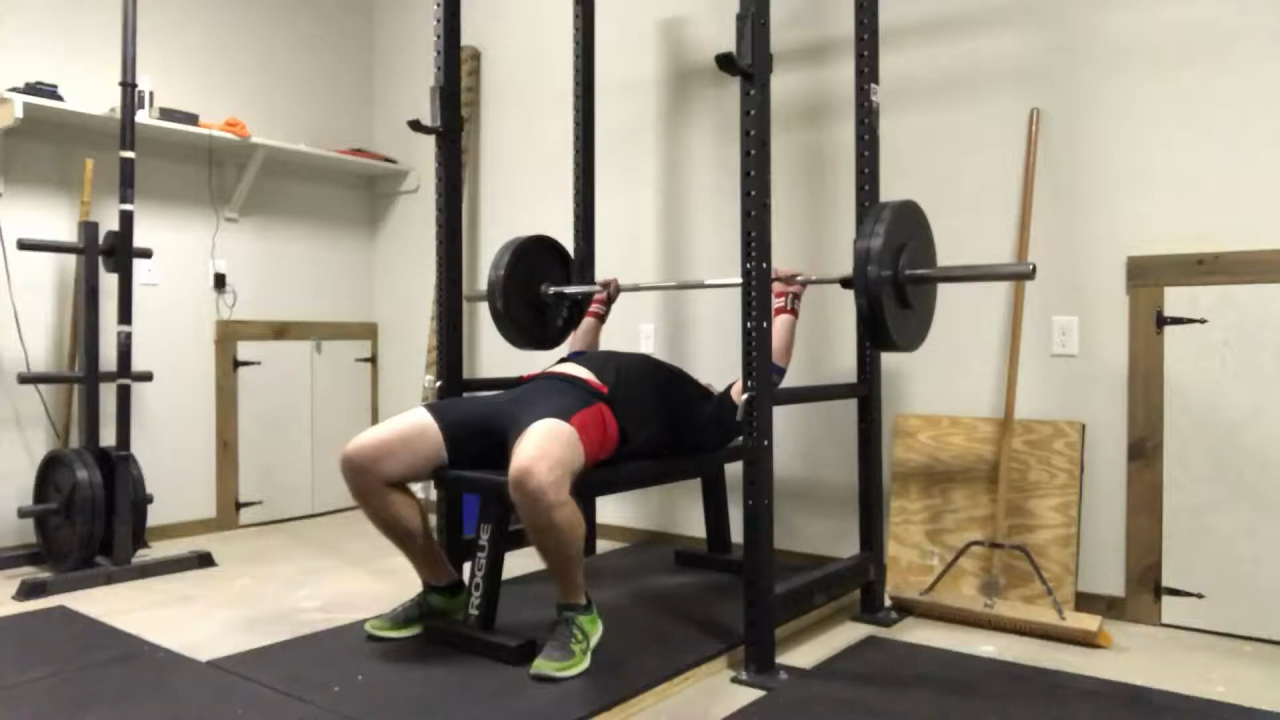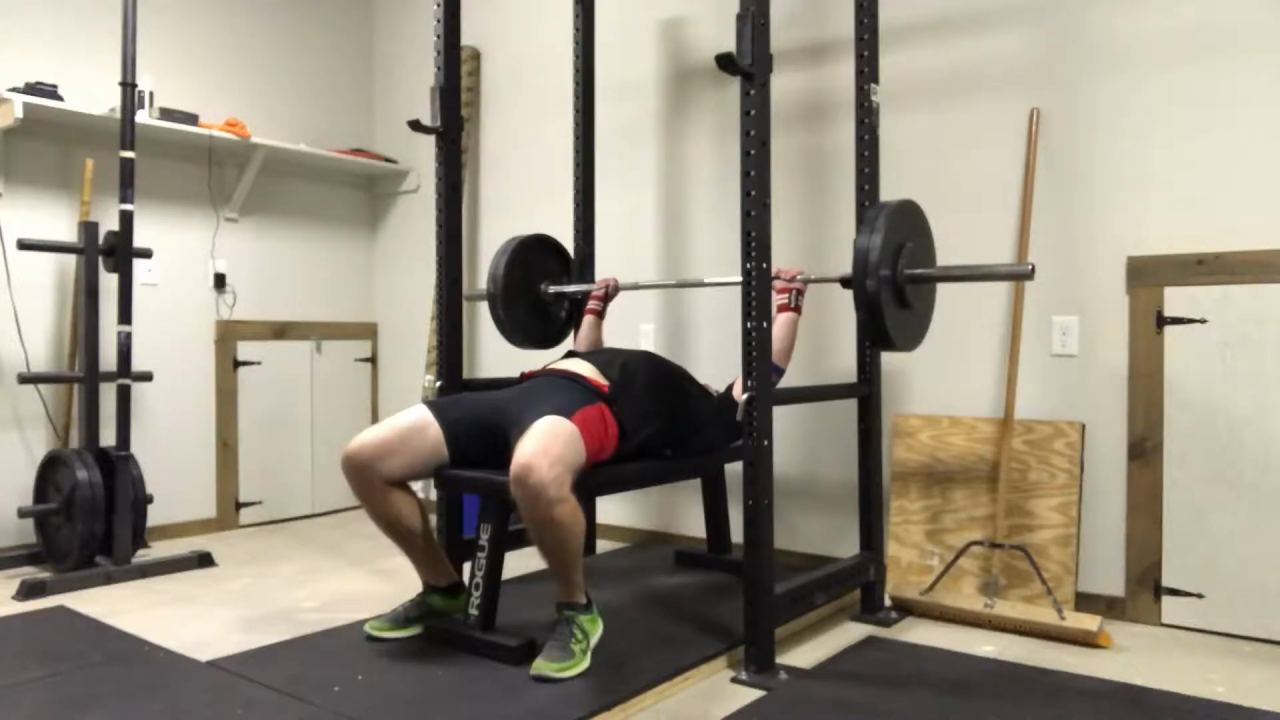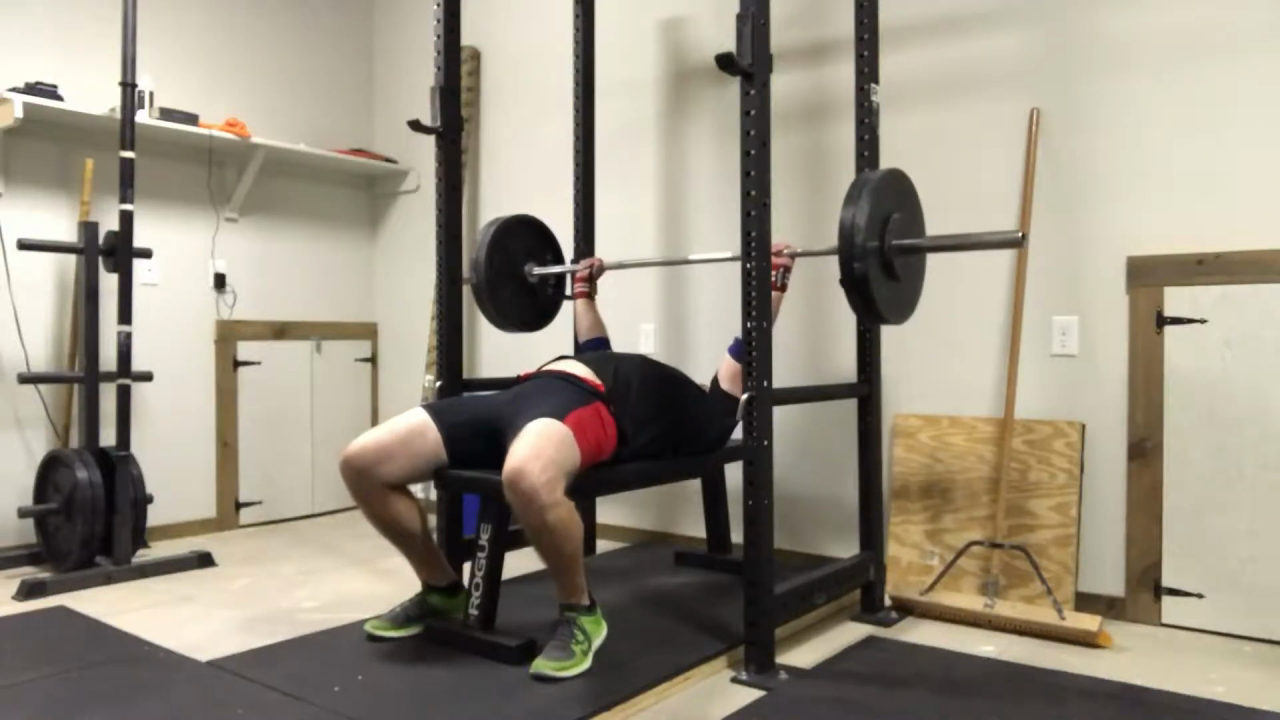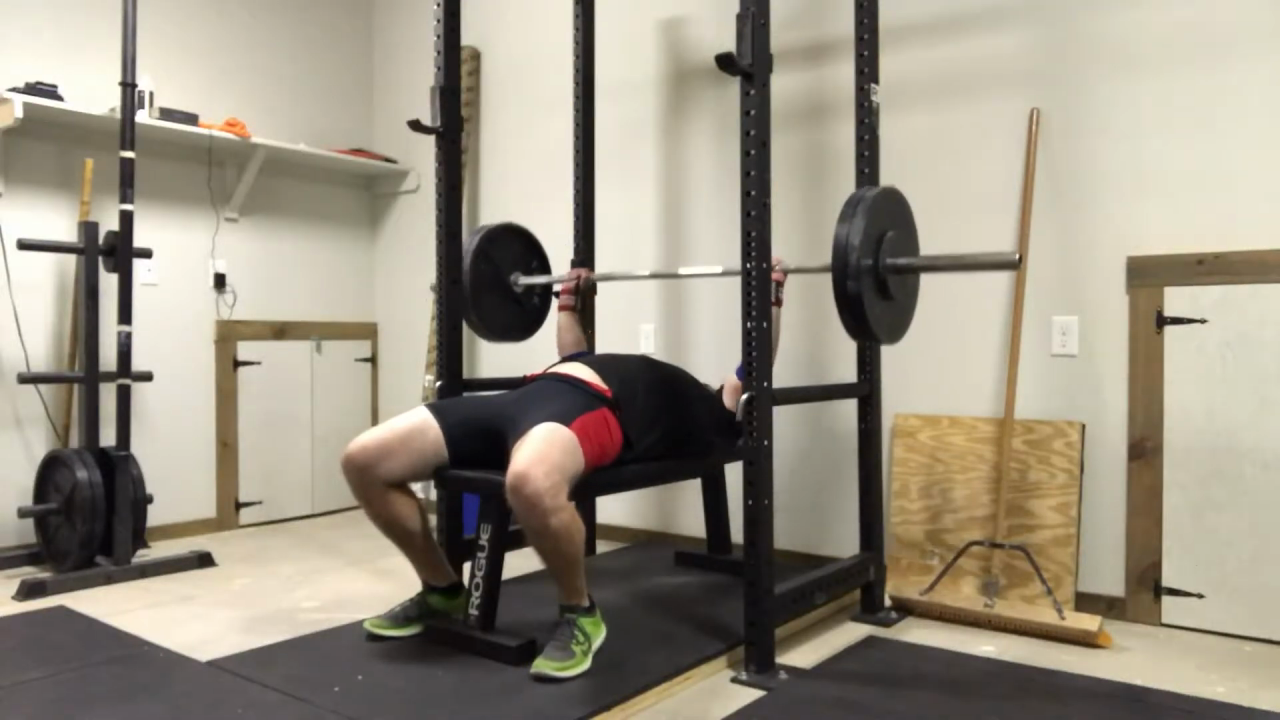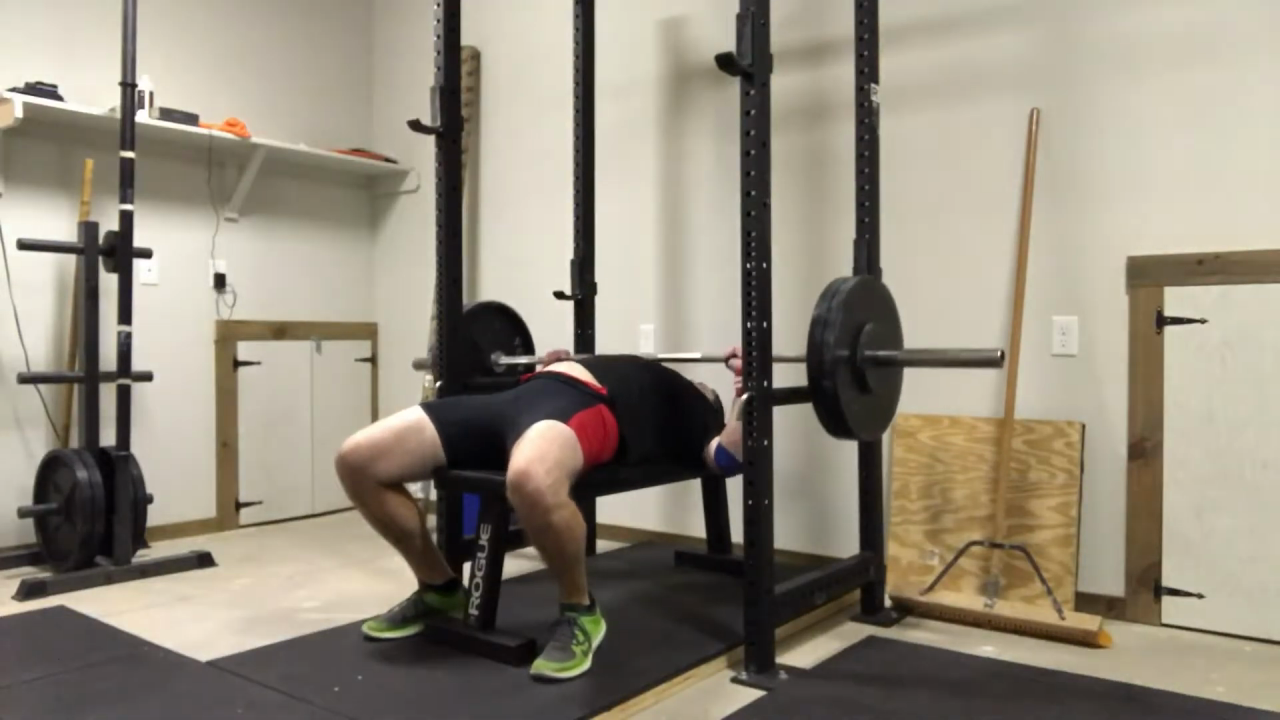
dt=1s
person 1, frame 1
left shoulder: (705, 416)
right shoulder: (653, 387)
left elbow: (766, 372)
right elbow: (578, 359)
left wrist: (785, 302)
right wrist: (599, 304)
left knee: (534, 478)
right knee: (362, 459)
left ankle: (576, 612)
right ankle: (442, 590)
person 1, frame 2
left shoulder: (708, 418)
right shoulder: (646, 388)
left elbow: (764, 372)
right elbow: (585, 360)
left wrist: (787, 302)
right wrist: (595, 307)
left knee: (536, 475)
right knee: (363, 459)
left ankle: (576, 612)
right ankle: (442, 591)
person 1, frame 3
left shoulder: (706, 419)
right shoulder: (642, 390)
left elbow: (747, 354)
right elbow: (594, 350)
left wrist: (774, 281)
right wrist: (583, 290)
left knee: (528, 480)
right knee: (361, 462)
left ankle: (580, 613)
right ankle: (442, 591)
person 1, frame 4
left shoulder: (709, 419)
right shoulder: (650, 391)
right elbow: (575, 361)
left wrist: (770, 298)
right wrist: (568, 303)
left knee: (531, 482)
right knee: (363, 460)
left ankle: (579, 614)
right ankle: (442, 592)
person 1, frame 5
left shoulder: (699, 419)
left elbow: (730, 458)
right wrist: (547, 367)
left knee: (532, 481)
right knee: (357, 459)
left ankle: (579, 613)
right ankle: (439, 591)
